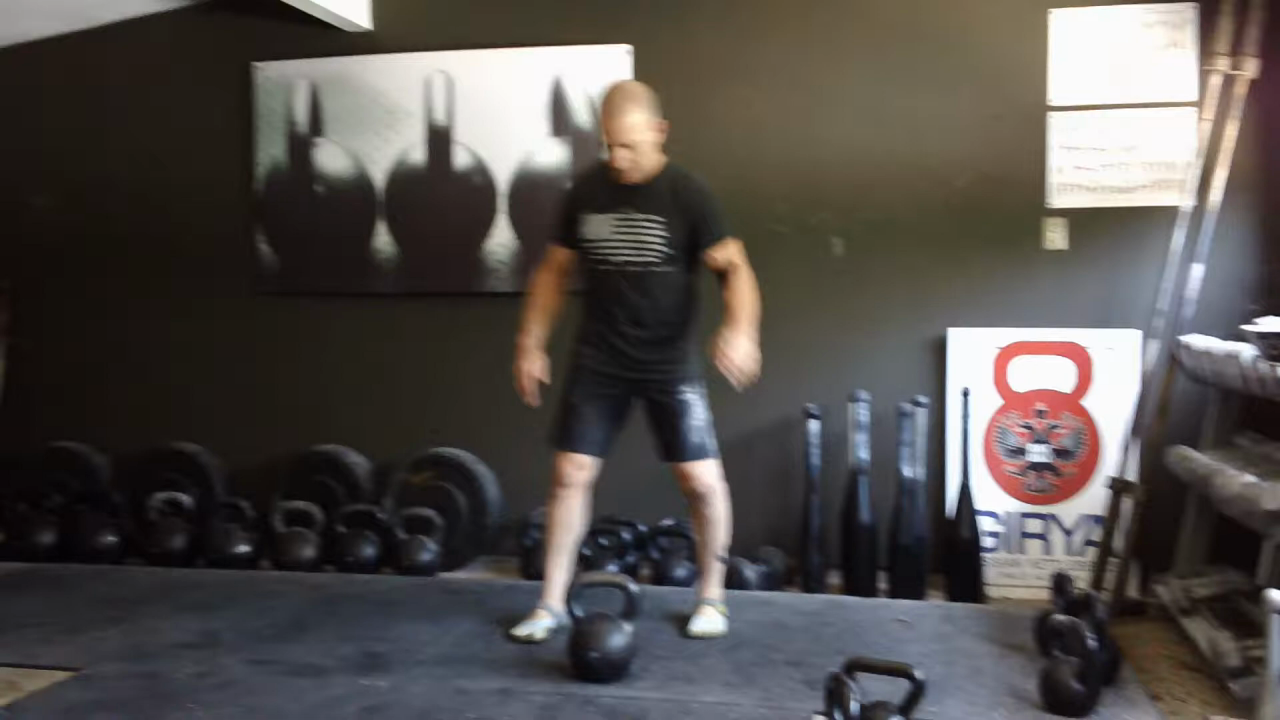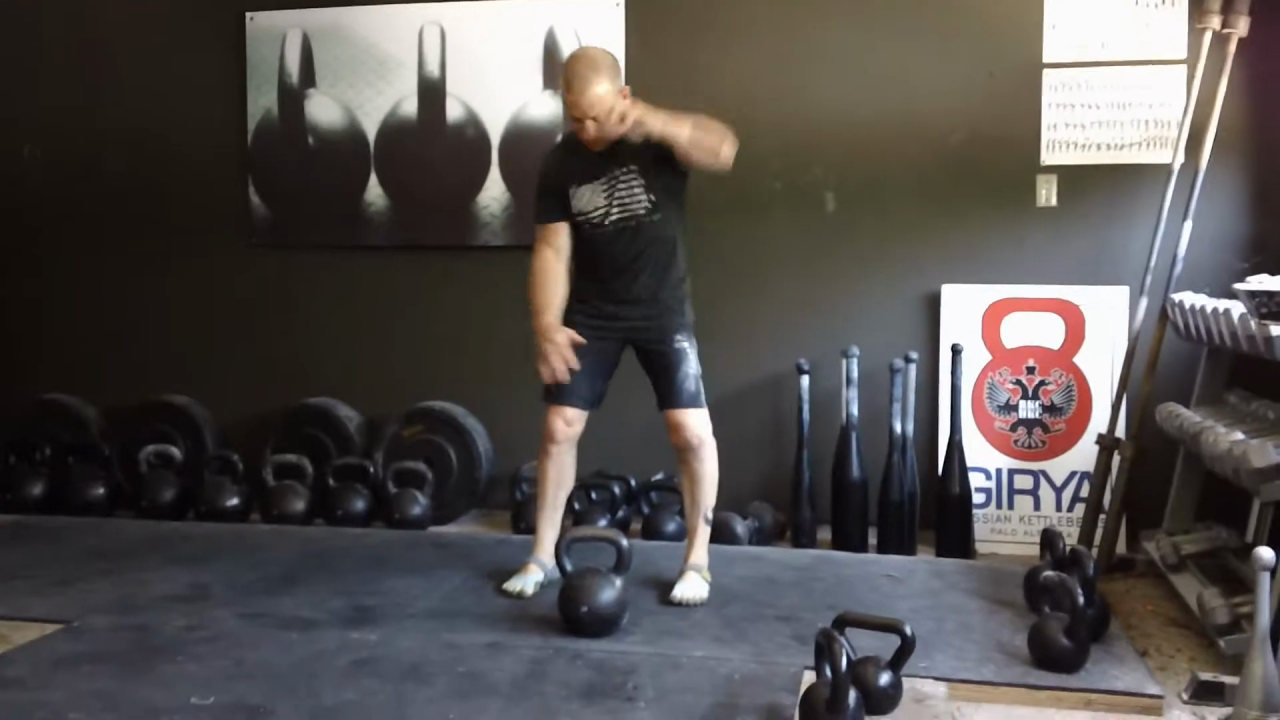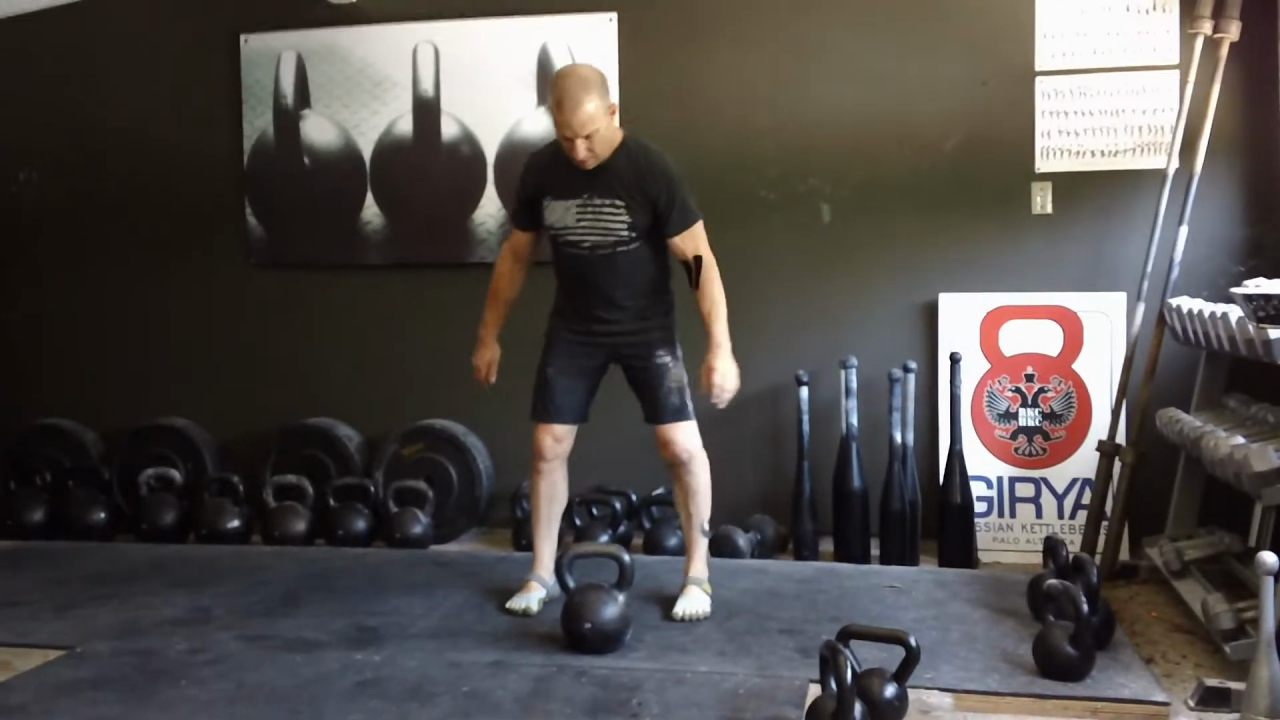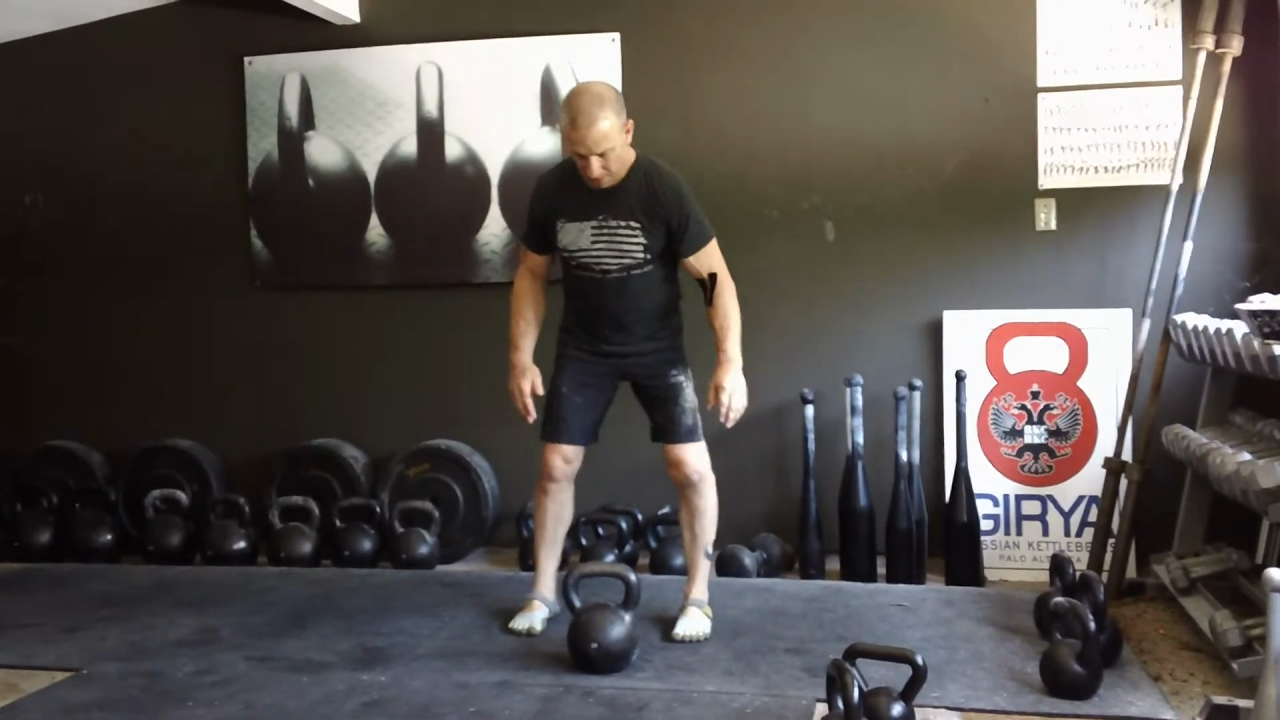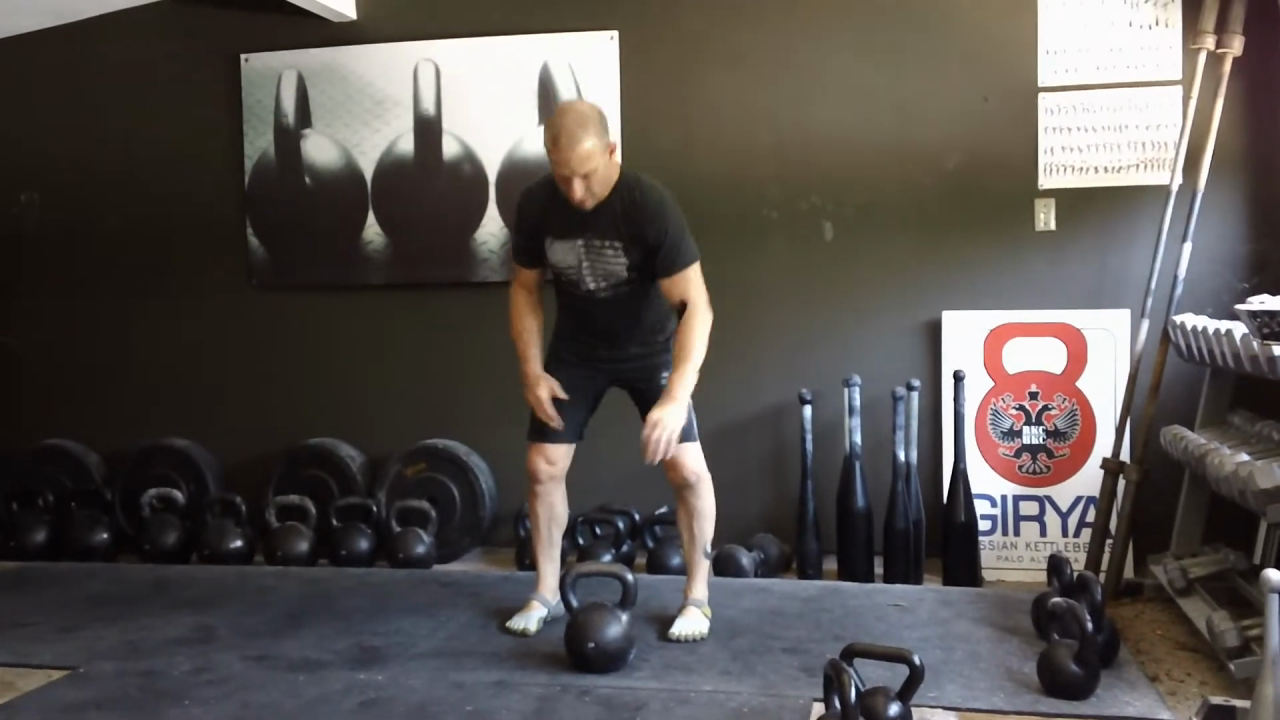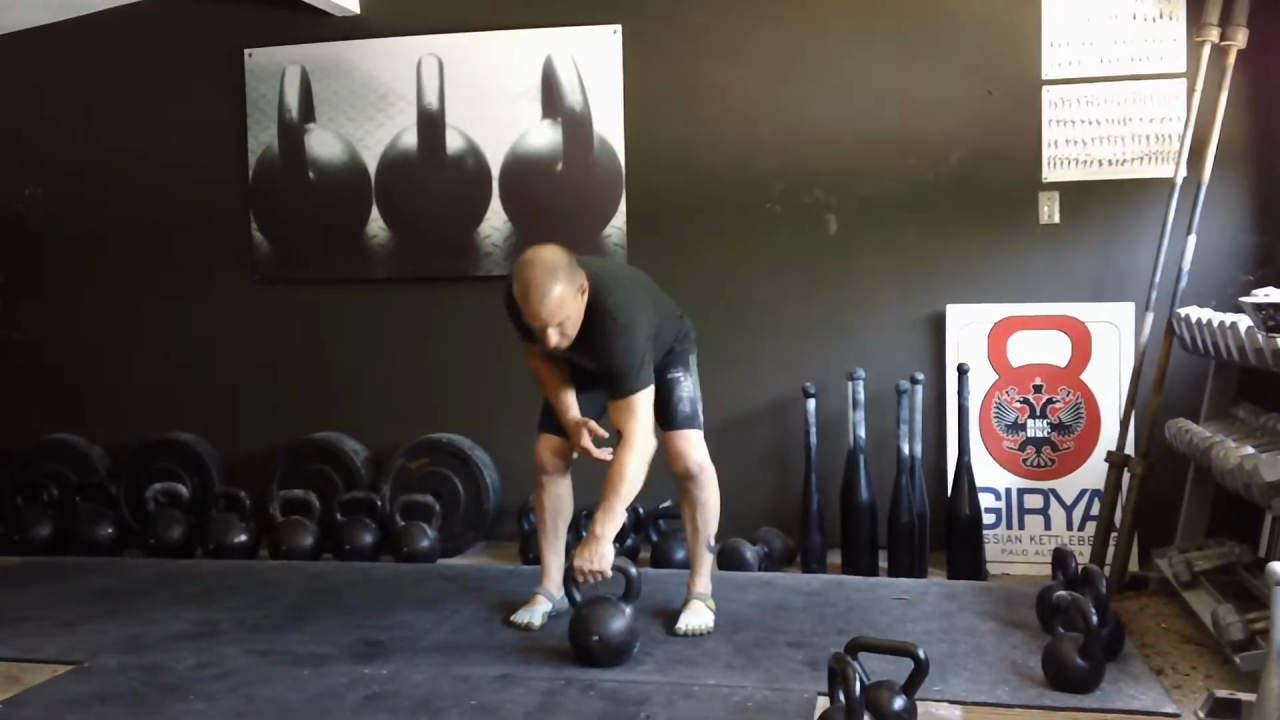
dt=0.5s
person 1, frame 1
left shoulder: (688, 195)
right shoulder: (586, 191)
left elbow: (736, 270)
right elbow: (554, 270)
left wrist: (741, 330)
right wrist: (530, 346)
left hip: (671, 362)
right hip: (598, 358)
left knee: (702, 479)
right knee: (569, 475)
left ankle: (711, 595)
right ankle: (552, 602)
person 1, frame 2
left shoulder: (657, 133)
right shoulder: (561, 162)
left elbow: (721, 151)
right elbow: (552, 251)
left wrist: (655, 123)
right wrist: (546, 324)
left hip: (663, 310)
right hip: (592, 313)
left knee: (691, 432)
right knee: (559, 428)
left ankle: (696, 562)
right ankle: (543, 557)
person 1, frame 3
left shoulder: (651, 171)
right shoulder: (540, 170)
left elbow: (698, 260)
right elbow: (515, 254)
left wrist: (719, 348)
right wrist: (489, 336)
left hip: (647, 328)
right hip: (574, 329)
left knee: (682, 447)
right knee: (547, 446)
left ankle: (696, 576)
right ankle: (542, 574)
person 1, frame 4
left shoulder: (664, 190)
right shoulder: (551, 190)
left elbow: (715, 278)
right elbow: (531, 275)
left wrist: (730, 362)
right wrist: (521, 358)
left hip: (657, 348)
right hip: (582, 349)
left knee: (690, 467)
right knee: (555, 466)
left ankle: (697, 597)
right ankle: (543, 593)
person 1, frame 5
left shoulder: (650, 205)
right shoulder: (536, 206)
left elbow: (696, 307)
right elbow: (524, 290)
left wrist: (672, 400)
right wrist: (532, 372)
left hip: (650, 351)
right hip: (575, 352)
left knee: (686, 467)
right knee: (543, 466)
left ankle: (697, 598)
right ankle: (546, 593)
person 1, frame 6
left shoulder: (619, 318)
right shoulder: (523, 301)
left elbow: (637, 441)
right elbow: (540, 355)
left wrist: (600, 536)
right wrist: (571, 419)
left hip: (661, 347)
right hip: (585, 363)
left knee: (690, 461)
right knee: (549, 457)
left ankle: (700, 593)
right ankle: (550, 588)
